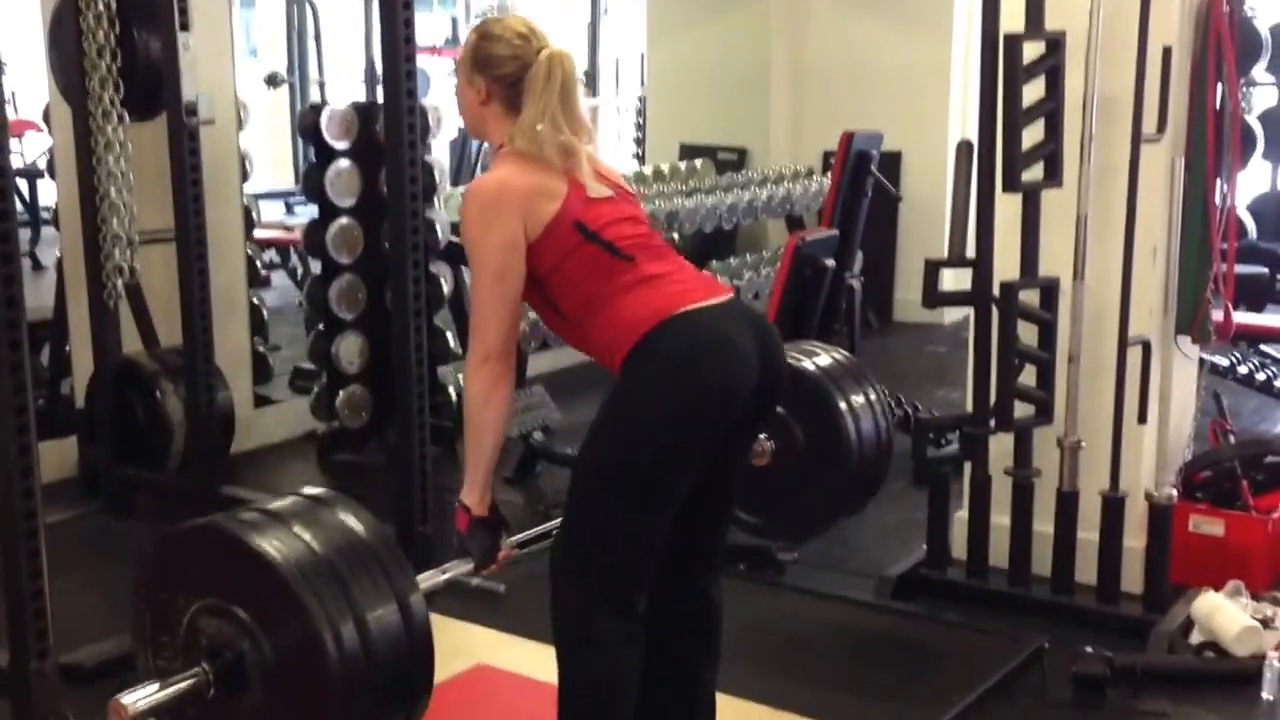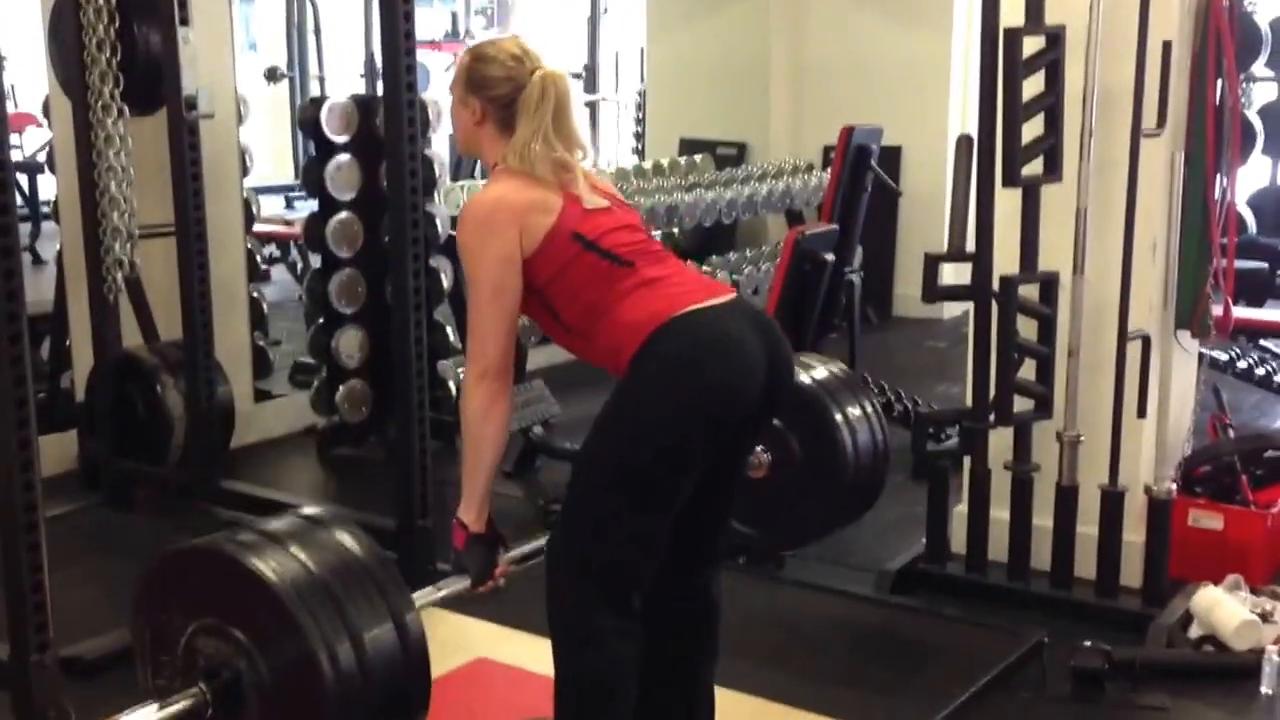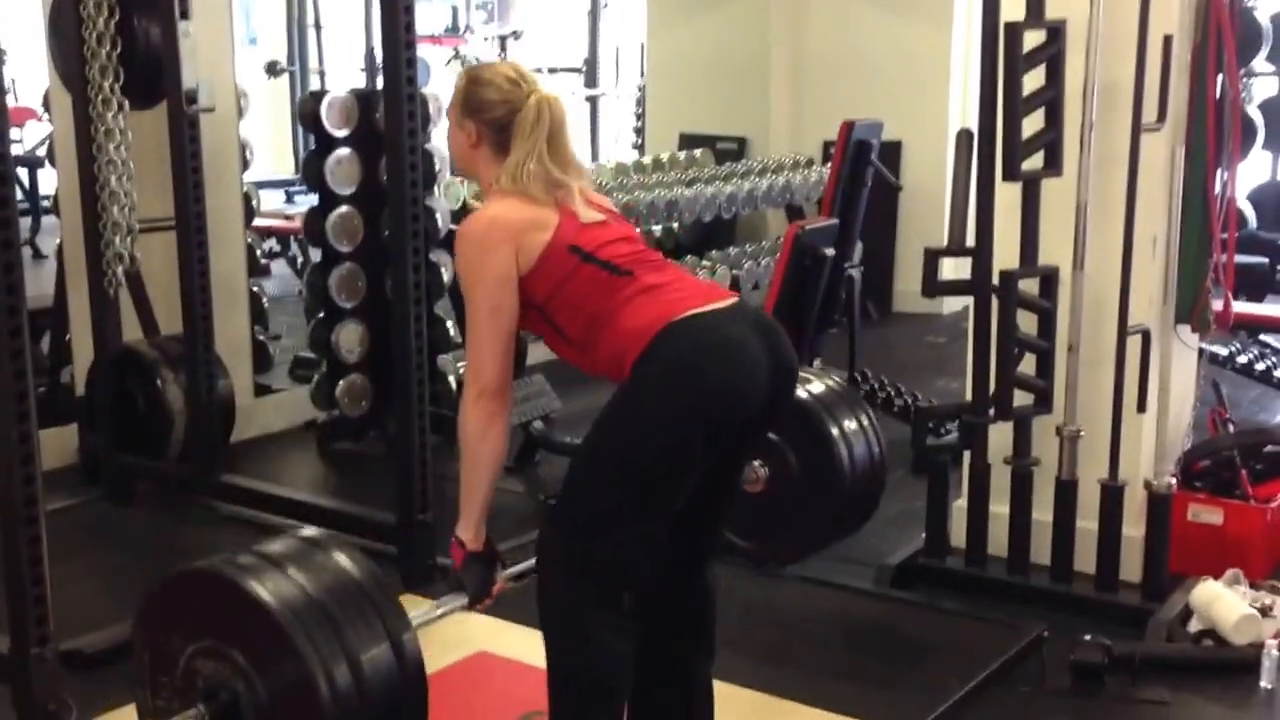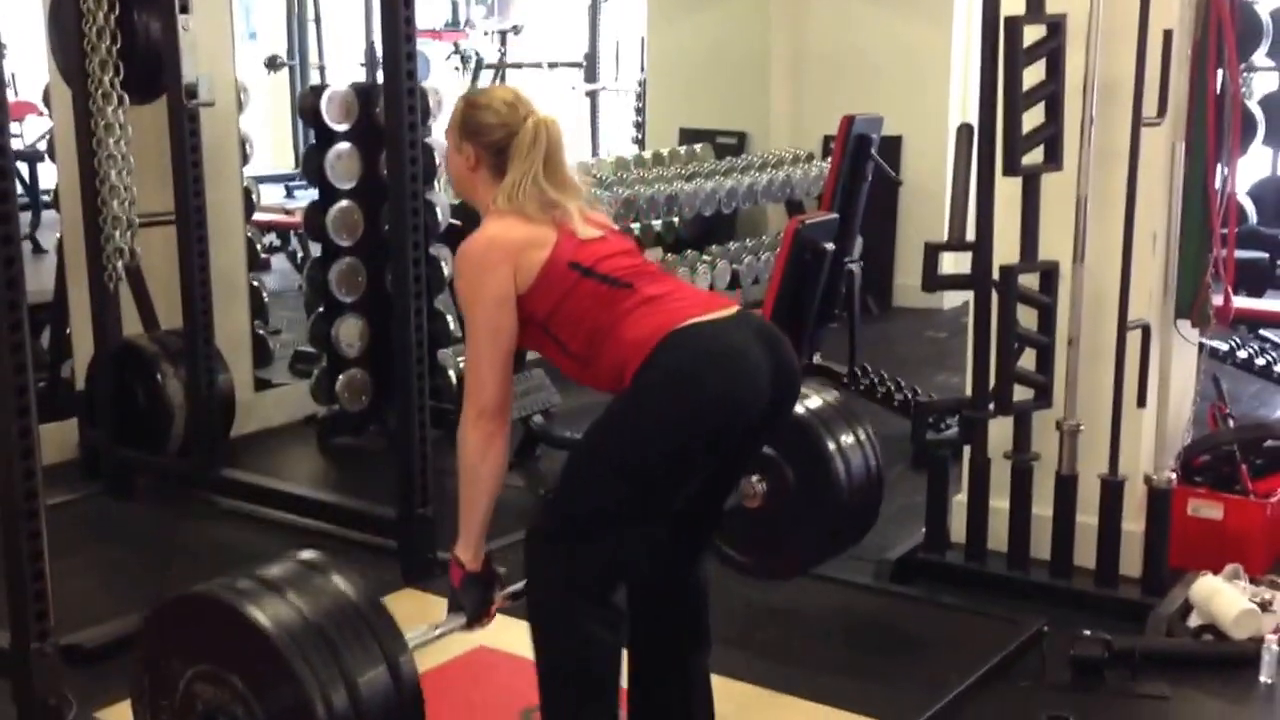
dt=0.1s
person 1, frame 1
left shoulder: (495, 193)
right shoulder: (587, 165)
left elbow: (492, 361)
left wrist: (476, 501)
left hip: (684, 362)
right hip: (748, 341)
left knee: (593, 585)
right knee: (684, 568)
person 1, frame 2
left shoulder: (491, 209)
right shoulder: (582, 180)
left elbow: (490, 377)
left wrist: (473, 519)
left hip: (689, 363)
right hip: (753, 342)
left knee: (589, 580)
right knee: (681, 562)
person 1, frame 3
left shoulder: (487, 230)
right shoulder: (577, 196)
left elbow: (487, 395)
left wrist: (471, 534)
left hip: (693, 367)
right hip: (759, 346)
left knee: (579, 575)
right knee: (676, 558)
person 1, frame 4
left shoulder: (486, 250)
right shoulder: (576, 213)
left elbow: (487, 415)
left wrist: (470, 555)
left hip: (695, 375)
right hip: (761, 354)
left knee: (565, 569)
right knee: (666, 552)
